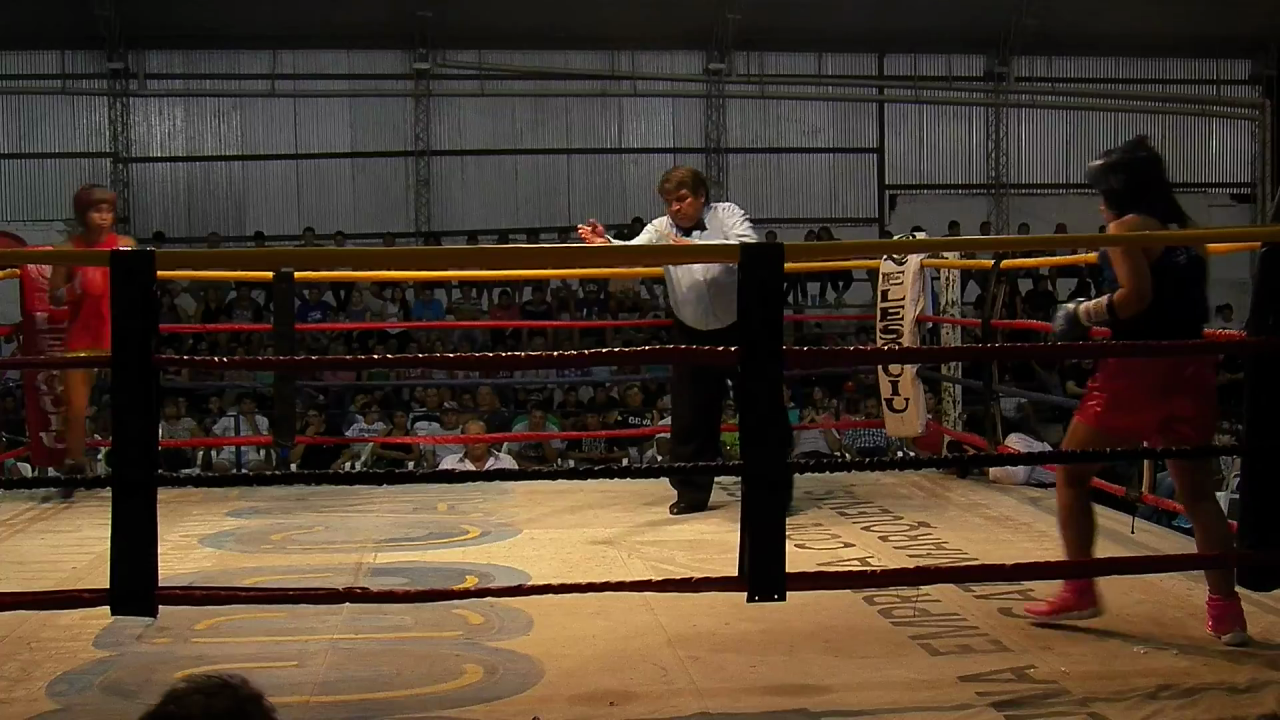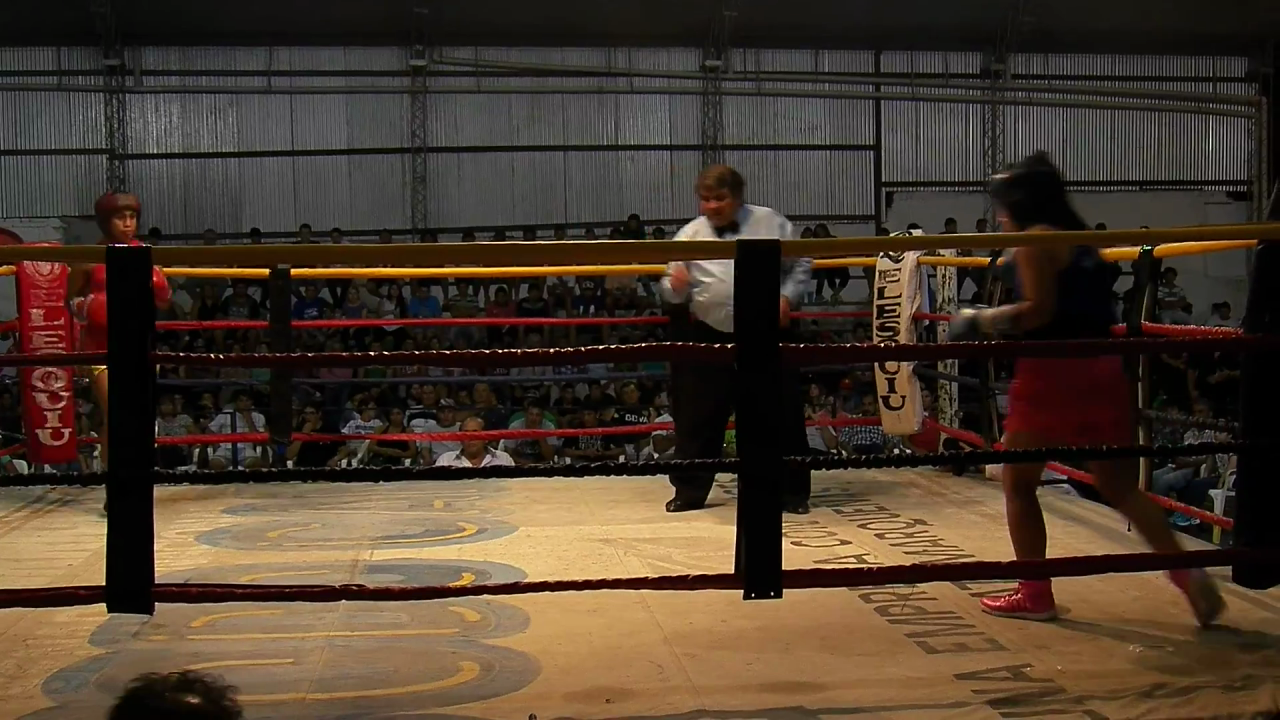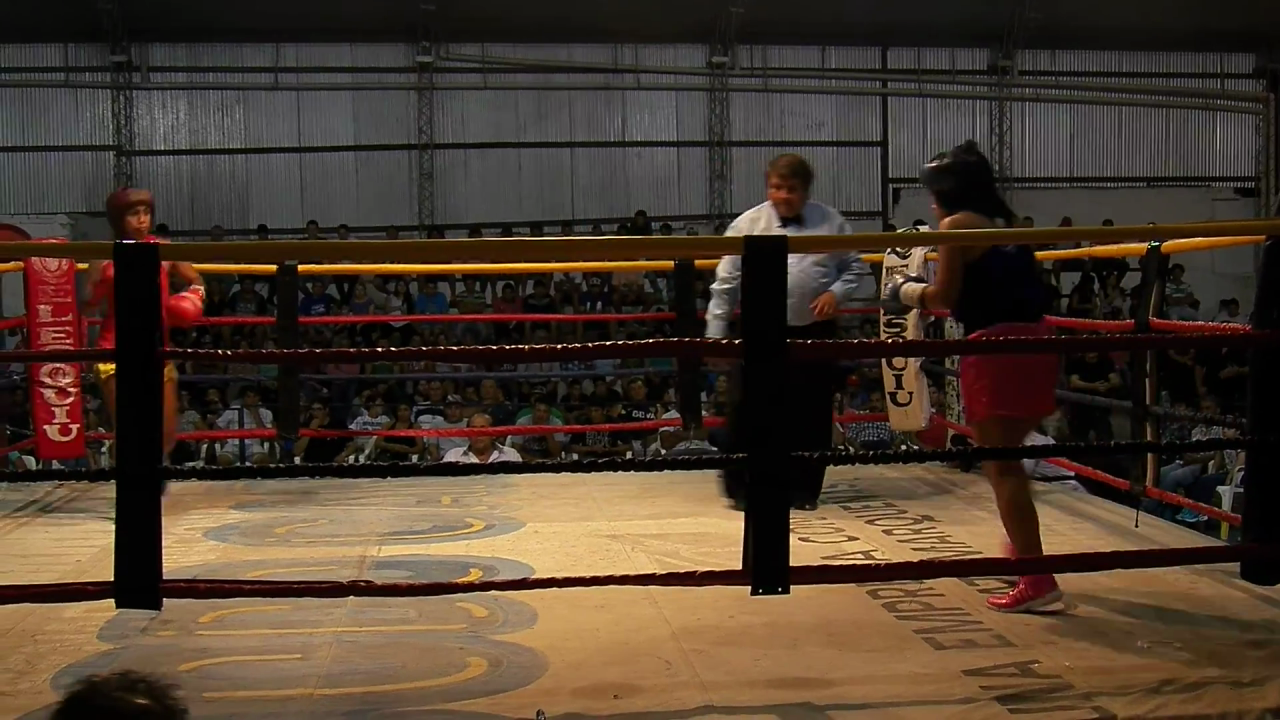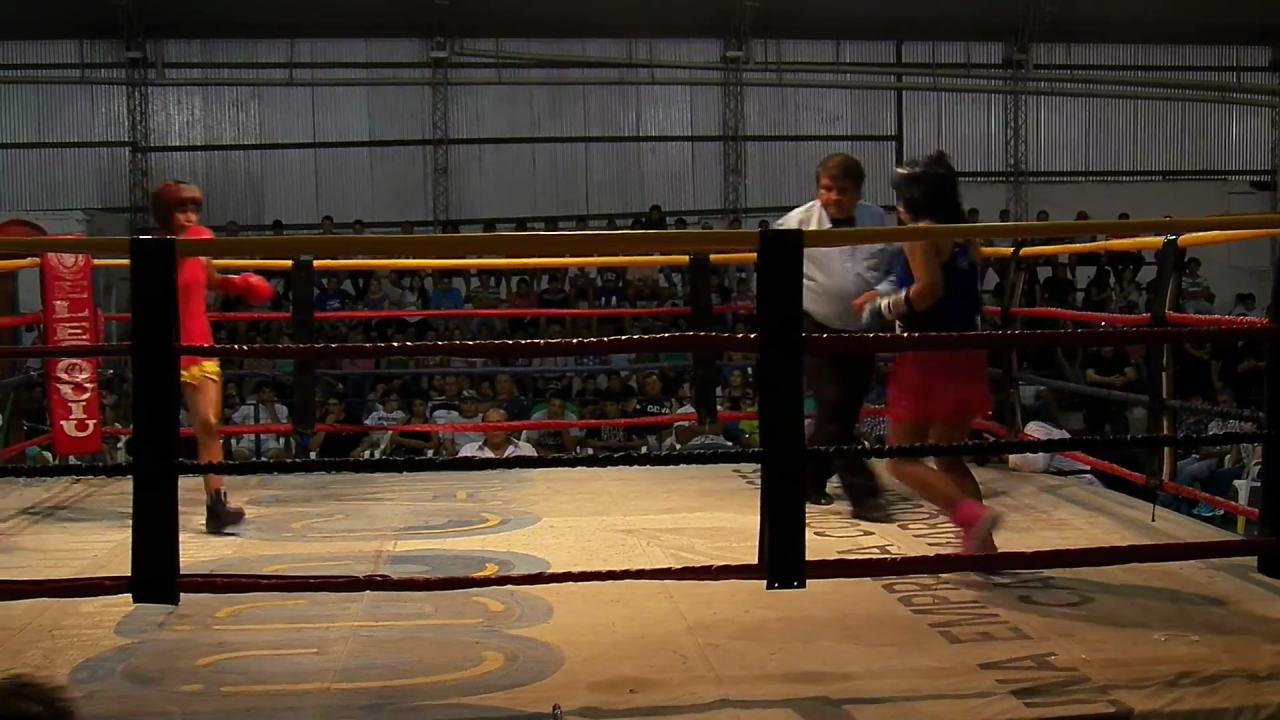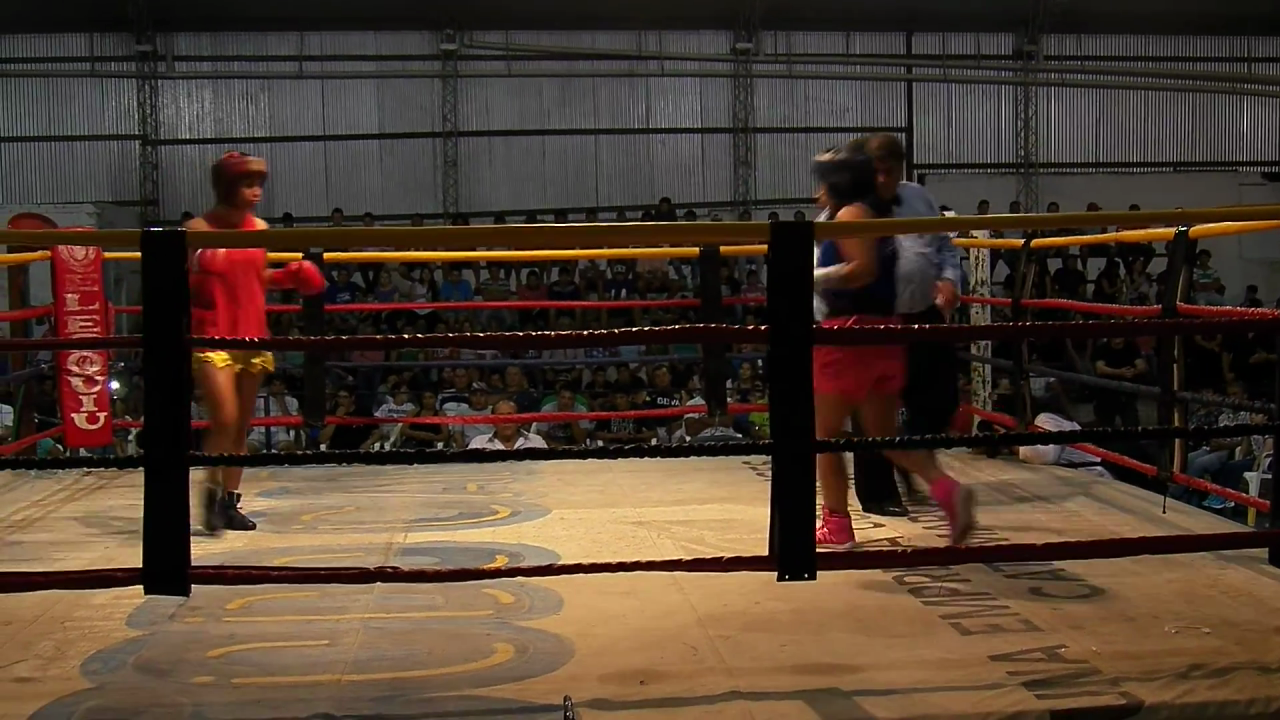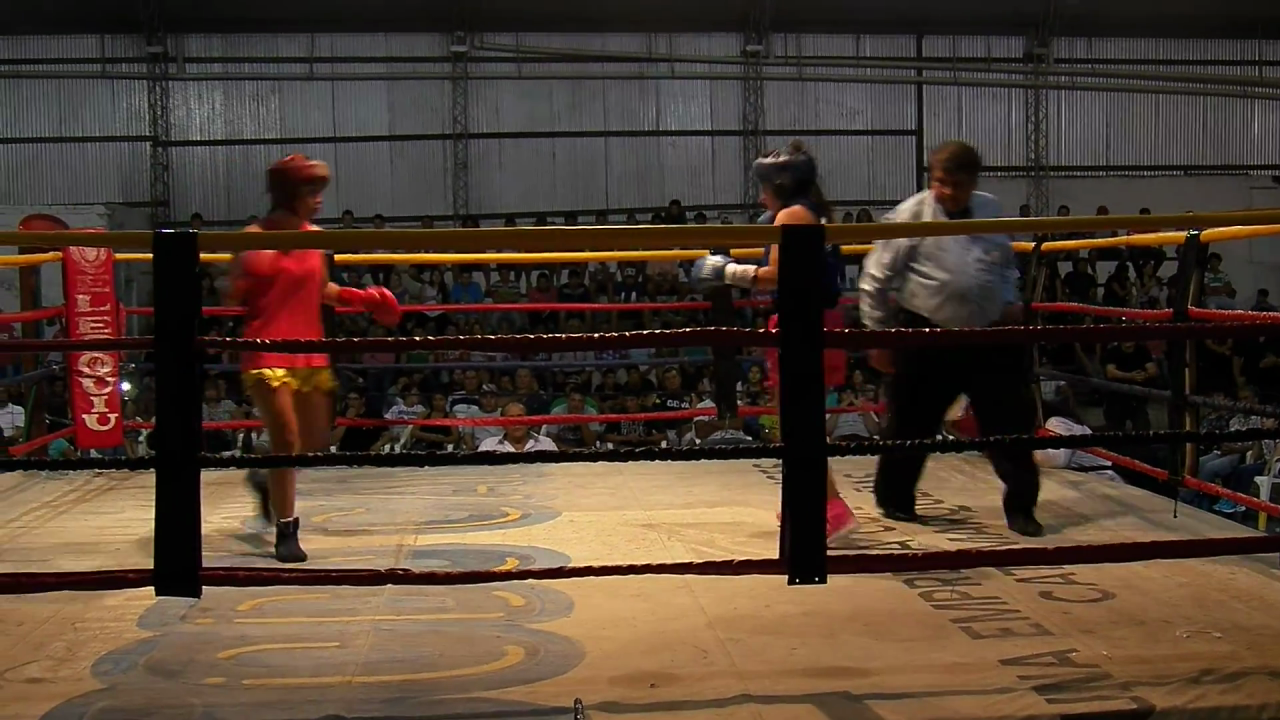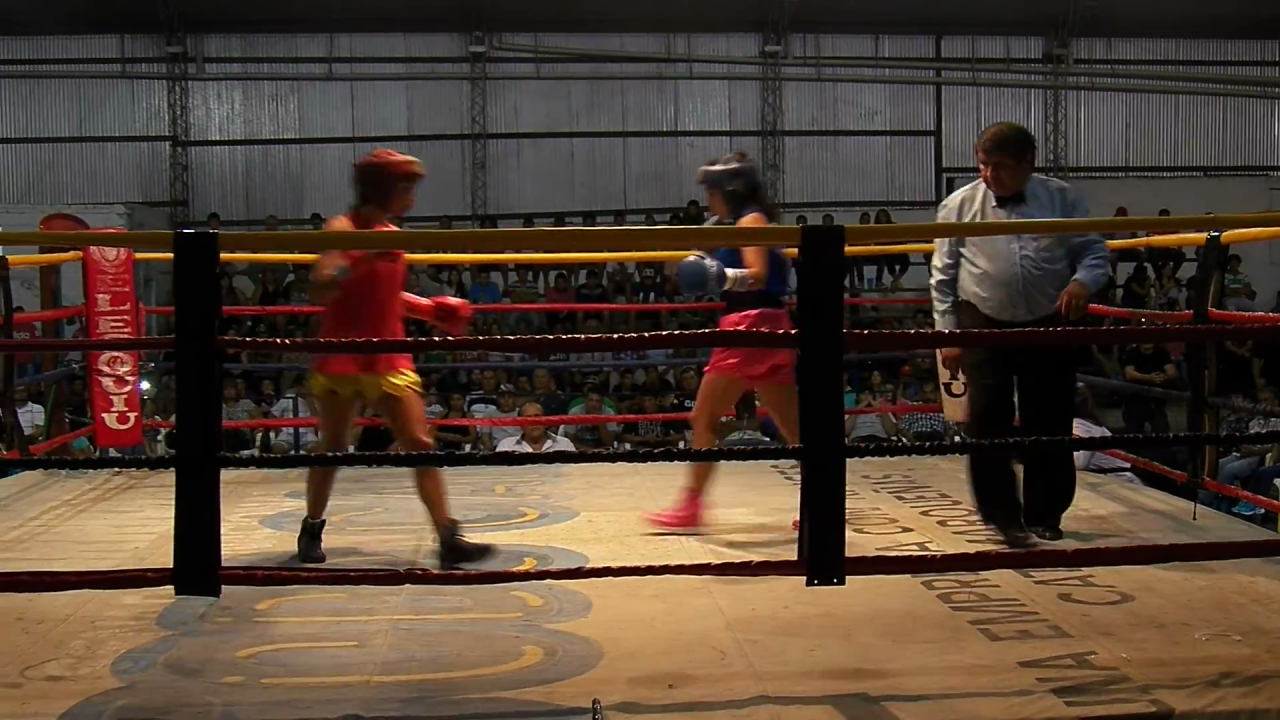
dt=0.3s
person 1, frame 1
left shoulder: (1126, 229)
right shoulder: (1186, 233)
left elbow: (1136, 296)
right elbow: (1193, 306)
left wrist: (1083, 313)
left hip: (1137, 367)
right hip: (1190, 365)
left knee: (1071, 473)
right knee: (1198, 493)
left ankle: (1078, 590)
right ankle: (1225, 609)
person 1, frame 2
left shoulder: (1031, 242)
right shoulder: (1083, 241)
left elbow: (1039, 310)
left wrist: (980, 321)
right wrist: (1008, 322)
left hip: (1053, 368)
right hip: (1101, 365)
left knee: (1017, 483)
right knee: (1121, 487)
left ankle: (1034, 593)
right ankle: (1187, 574)
person 1, frame 3
left shoulder: (957, 225)
right shoulder: (1009, 224)
left elbow: (945, 295)
right elbow: (1004, 288)
left wrist: (905, 291)
left hip: (994, 349)
right hip: (1033, 343)
left knee: (1000, 469)
right knee: (1005, 456)
left ankle: (1036, 581)
right ankle: (1024, 554)
person 1, frame 4
right shoulder: (964, 237)
left elbow: (928, 293)
left wrist: (886, 307)
right wrist: (891, 304)
left hip: (928, 354)
right hip: (964, 350)
left knee: (901, 461)
right knee: (948, 456)
left ankle: (974, 515)
right ankle: (973, 538)
person 1, frame 5
left shoulder: (849, 216)
right shoulder: (876, 219)
left elbow: (864, 271)
left wrist: (816, 279)
left knee: (825, 435)
right knee: (886, 436)
left ankle: (836, 527)
right ankle: (947, 490)
person 1, frame 6
left shoulder: (792, 215)
right shoulder: (819, 218)
left elbow: (775, 277)
left wrist: (727, 270)
right hip: (824, 321)
left ankle: (835, 510)
person 1, frame 7
left shoulder: (750, 222)
right shoulder: (746, 224)
left elbow: (758, 276)
left wrist: (722, 276)
left hip: (751, 326)
right hip: (770, 327)
left knee: (702, 419)
right knee: (789, 422)
left ankle: (691, 507)
person 2, frame 1
left shoulder: (728, 214)
right shoulder: (660, 228)
left wrist: (699, 248)
right wrist: (607, 244)
left hip: (740, 330)
right hip: (692, 335)
right knee: (691, 417)
left ankle: (777, 490)
right ankle: (692, 491)
person 2, frame 2
left shoulder: (769, 222)
right shoulder: (690, 235)
left elbow: (801, 266)
right elbow: (670, 292)
left wrist: (787, 297)
right wrist: (673, 284)
right hip: (708, 336)
left knee: (785, 414)
right knee: (698, 417)
left ankle: (792, 492)
right ankle: (689, 490)
person 2, frame 3
left shoulder: (830, 221)
right shoulder: (747, 224)
left elbow: (856, 269)
right elbow: (726, 283)
left wrist: (837, 293)
right wrist: (715, 332)
left hip: (815, 331)
left knee: (811, 415)
right knee: (748, 406)
left ankle: (802, 489)
right ankle: (738, 485)
person 2, frame 4
left shoulder: (876, 223)
right shoulder: (796, 224)
left hip: (858, 331)
right hip: (814, 329)
left knee: (844, 413)
right knee: (835, 407)
left ankle: (812, 481)
right ankle: (863, 495)
person 2, frame 5
left shoulder: (919, 198)
left elbow: (945, 247)
left wrist: (949, 279)
left hip: (924, 315)
left knee: (941, 397)
right ankle: (877, 491)
person 2, frame 6
left shoulder: (990, 210)
right shoulder: (907, 217)
left elbow: (1007, 266)
right elbow: (876, 283)
left wrist: (1011, 302)
left knee: (1010, 418)
right knee: (911, 423)
left ankle: (1021, 508)
right ankle: (893, 498)
person 2, frame 7
left shoulder: (1061, 198)
right shoulder: (960, 205)
left elbow: (1094, 251)
right elbow: (943, 276)
left wrist: (1082, 281)
right wrist: (948, 332)
left hip: (1047, 327)
right hip: (985, 327)
left knee: (1049, 424)
right knee: (989, 418)
left ankle: (1044, 513)
right ankle: (1003, 512)
person 3, frame 1
left shoulder: (125, 245)
right shoulder: (69, 249)
right elbow: (54, 296)
right wrist: (76, 288)
right hip: (80, 338)
right knee: (75, 411)
right ankle: (74, 466)
person 3, frame 2
right shoulder: (89, 259)
left elbow: (165, 300)
right elbow: (71, 301)
left wrist: (159, 287)
right wrist: (84, 305)
right hip: (100, 349)
right knee: (112, 416)
person 3, frame 3
right shoulder: (105, 258)
left elbow: (198, 285)
right elbow: (87, 304)
left wrist: (192, 298)
right wrist: (100, 284)
right hip: (115, 351)
left knee: (167, 432)
person 3, frame 4
left shoulder: (202, 246)
left wrist: (237, 284)
right wrist: (175, 258)
left hip: (199, 350)
left knee: (208, 424)
left ankle: (217, 507)
person 3, frame 5
left shoulder: (259, 228)
right shoulder: (198, 229)
left wrist: (289, 275)
right wrist: (196, 264)
left hip: (252, 337)
right hip: (212, 338)
left knee: (242, 425)
right knee: (225, 419)
left ankle: (230, 501)
right ankle: (212, 493)
person 3, frame 6
left shoulder: (316, 237)
right shoulder: (255, 238)
right elbow: (232, 297)
left wrist: (362, 298)
right wrist: (246, 276)
left hip: (309, 352)
right hip: (266, 354)
left knee: (315, 443)
right knee: (285, 442)
left ankle: (264, 479)
right ankle: (286, 530)
person 3, frame 7
left shoulder: (393, 236)
right shoulder: (341, 229)
right elbow: (320, 291)
left wrist: (431, 308)
right wrist: (359, 258)
left hip: (390, 359)
right hip: (342, 359)
left knee: (422, 445)
right knee: (332, 450)
left ankle: (450, 541)
right ankle: (311, 528)
